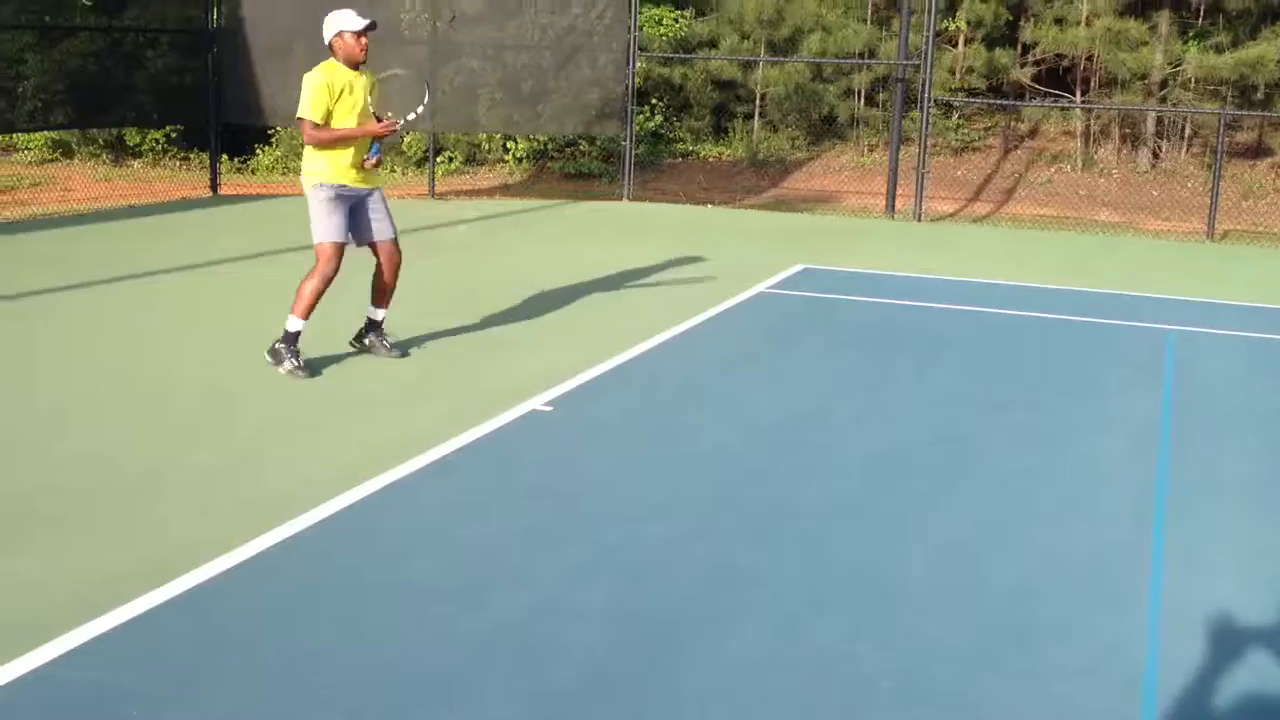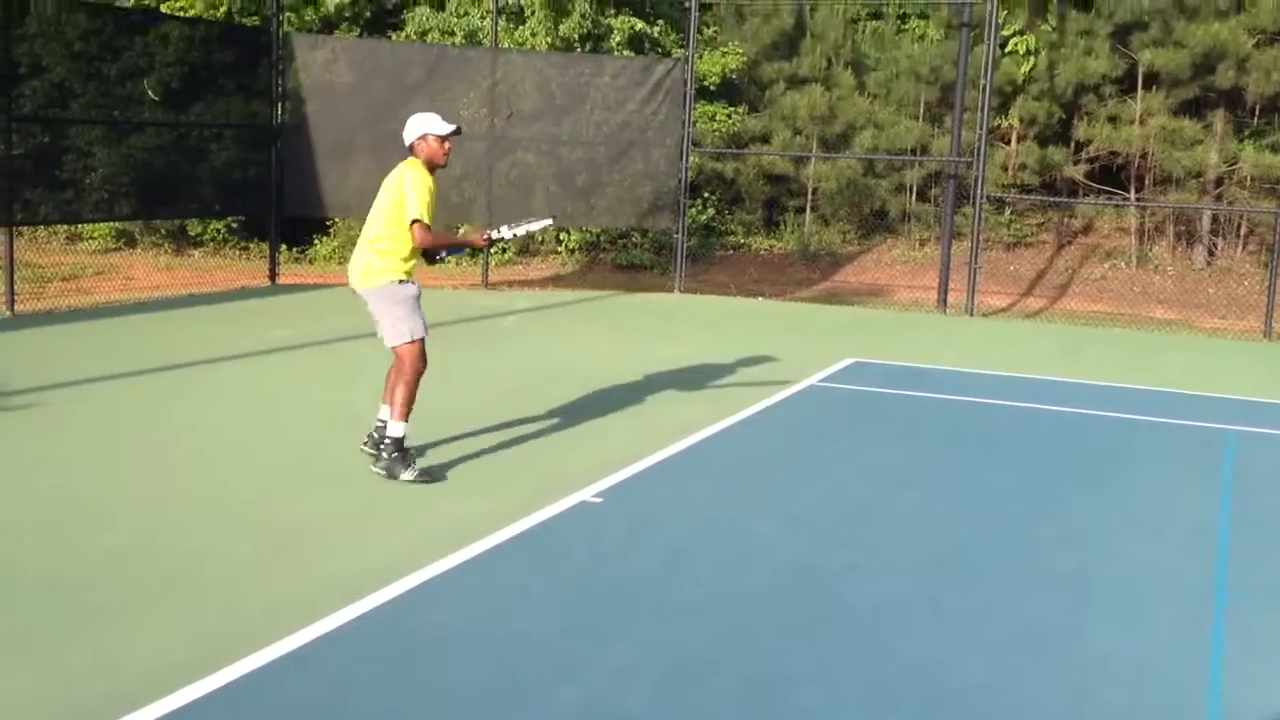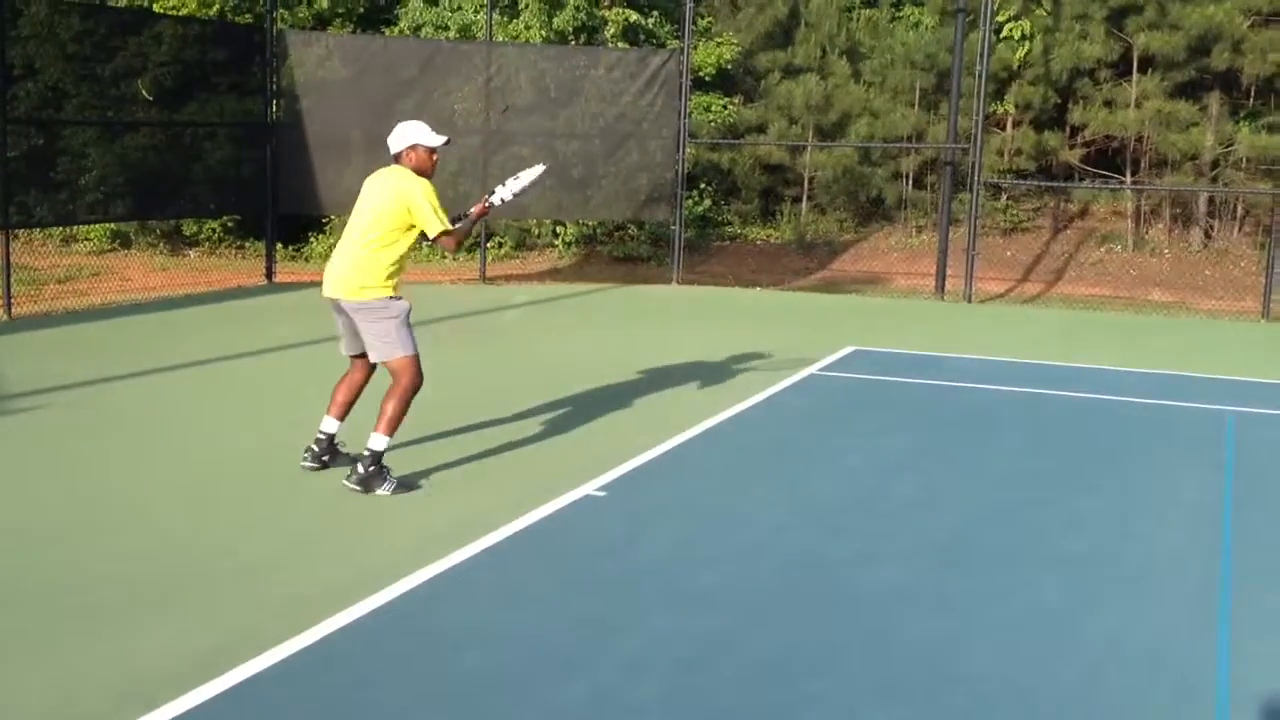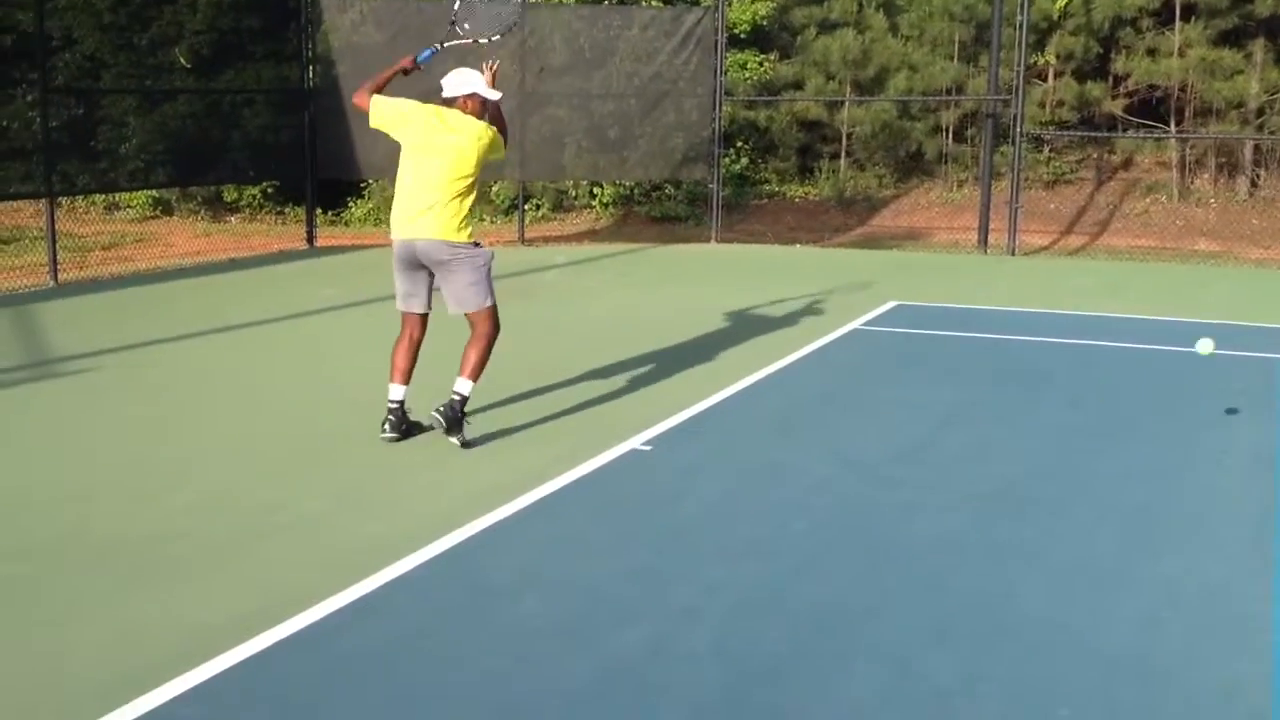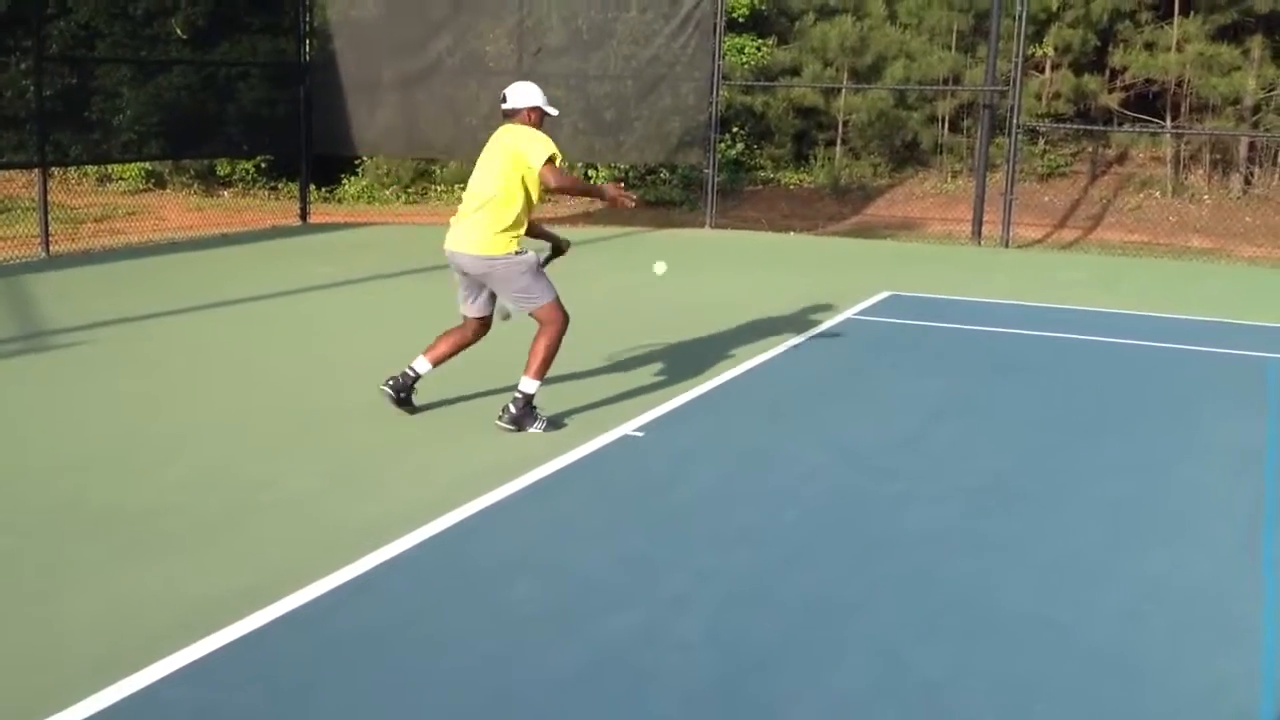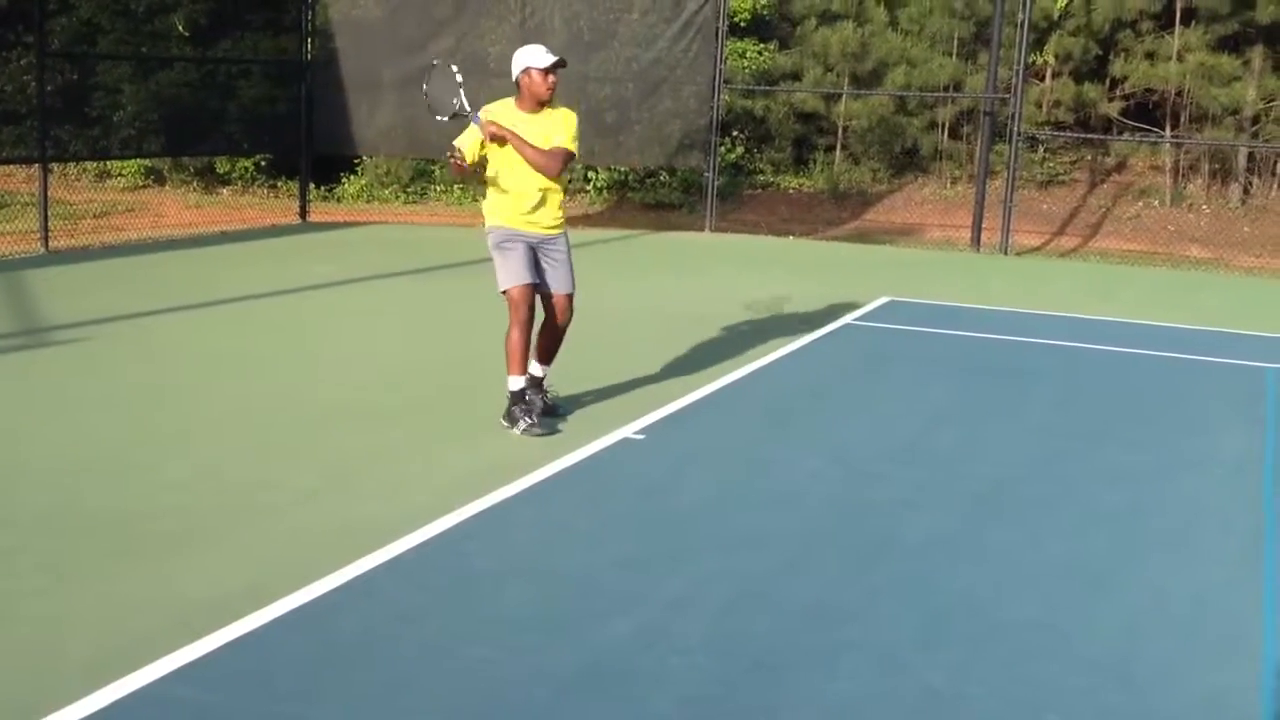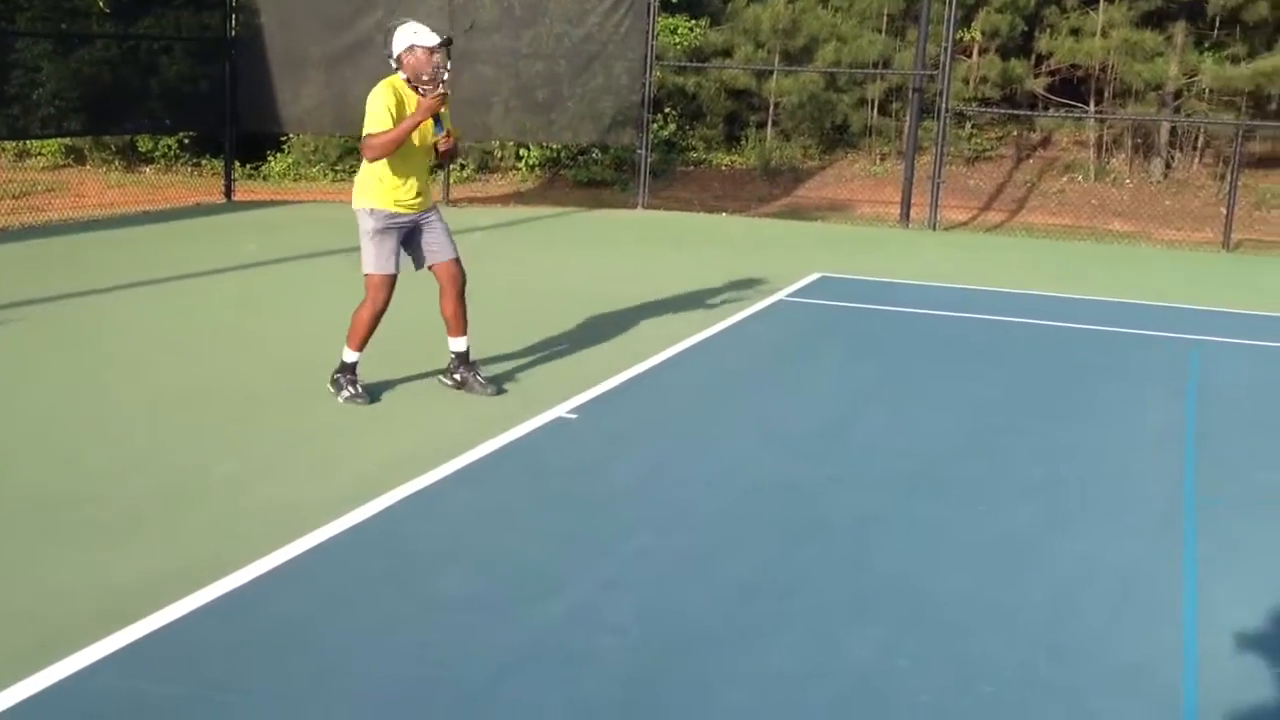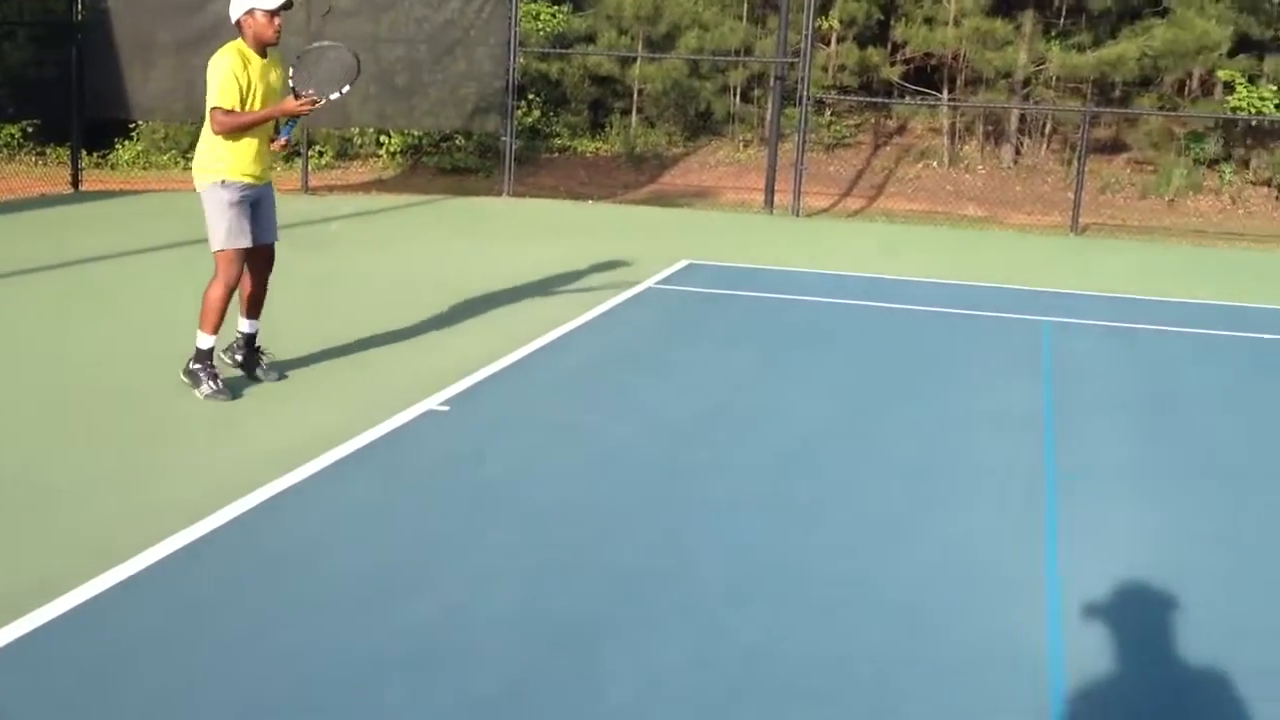
dt=0.5s
person 1, frame 1
left shoulder: (363, 80)
right shoulder: (320, 78)
right elbow: (310, 135)
left wrist: (375, 146)
right wrist: (364, 132)
left hip: (363, 184)
right hip: (327, 180)
left knee: (390, 259)
right knee: (329, 263)
left ankle: (370, 332)
right ankle: (285, 344)
person 1, frame 2
left shoulder: (406, 172)
right shoulder: (418, 178)
right elbow: (423, 236)
left wrist: (434, 247)
right wrist: (467, 241)
left hip: (373, 271)
right hip: (383, 276)
left knee: (406, 353)
right knee: (415, 360)
left ankle: (380, 434)
right ankle: (391, 451)
person 1, frame 3
left shoulder: (378, 179)
right shoulder: (418, 188)
right elbow: (450, 243)
left wrist: (429, 229)
right wrist: (473, 218)
left hip: (337, 283)
right hip: (368, 291)
left knee: (361, 366)
right knee: (409, 377)
left ankle: (321, 448)
right ankle: (369, 465)
person 1, frame 4
left shoulder: (416, 114)
right shoulder: (483, 135)
left elbow: (362, 99)
right elbow: (502, 138)
left wrist: (398, 68)
right wrist: (492, 86)
left hip: (404, 237)
right hip: (448, 240)
left knee: (412, 326)
right knee: (486, 327)
left ankle: (394, 414)
right ankle: (453, 406)
person 1, frame 5
left shoulder: (499, 143)
right shoulder: (527, 138)
right elbow: (553, 178)
left wrist: (549, 236)
right wrist: (603, 191)
left hip: (459, 248)
right hip: (493, 251)
left knee: (475, 326)
right knee: (555, 321)
left ankle: (403, 381)
right ankle: (519, 408)
person 1, frame 6
left shoulder: (565, 118)
right shoulder: (492, 114)
left elbow: (556, 168)
right elbow: (460, 157)
left wrist: (510, 138)
right wrist: (459, 163)
left hip: (551, 231)
right hip: (507, 228)
left knee: (561, 314)
right knee: (523, 309)
left ankle: (534, 385)
right ankle: (517, 403)
person 1, frame 7
left shoulder: (436, 95)
right shoulder: (385, 94)
left elbow: (437, 154)
right elbow: (371, 151)
left wrist: (446, 145)
right wrist: (417, 117)
left hip: (421, 206)
right hip: (380, 207)
left knee: (454, 279)
right knee: (379, 295)
left ankle: (460, 366)
right ankle: (345, 372)
person 1, frame 8
left shoulder: (275, 65)
right shoulder: (228, 61)
right elbow: (220, 124)
left wrist: (276, 138)
right wrist: (279, 110)
left hip: (258, 179)
right hip: (223, 179)
left knee: (262, 264)
right knee: (230, 271)
left ankle: (244, 348)
right ankle: (200, 361)
